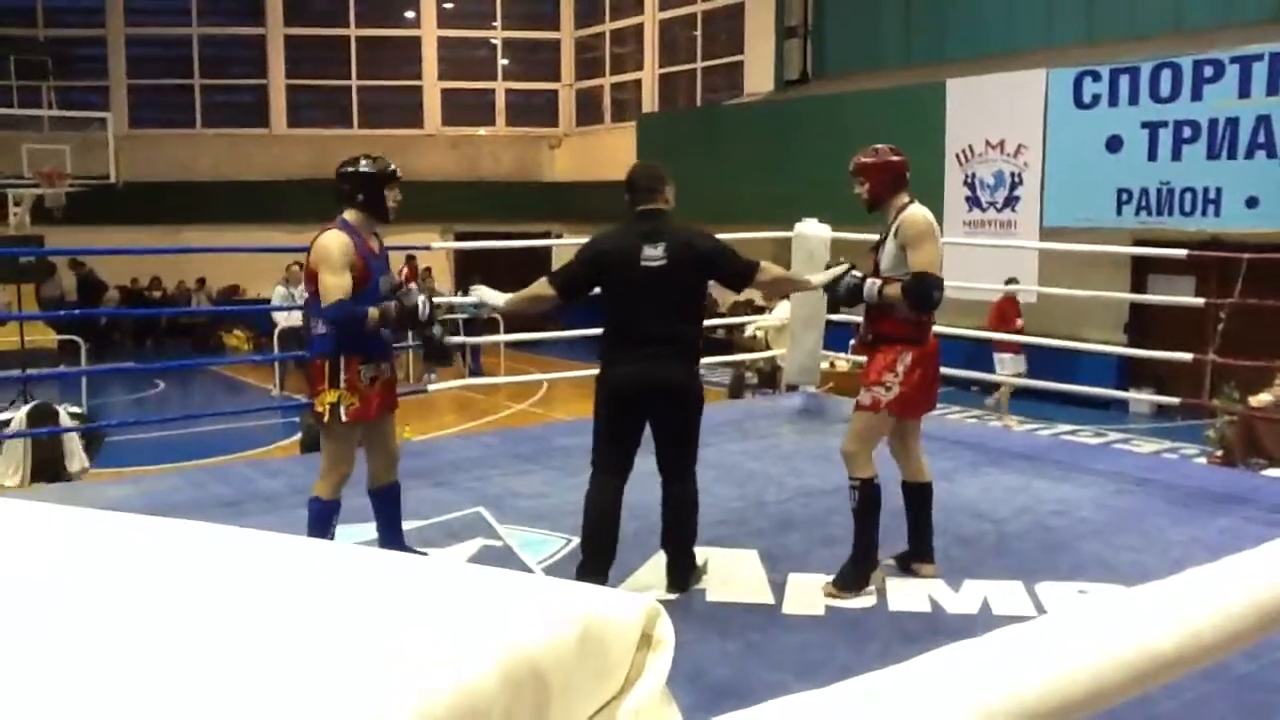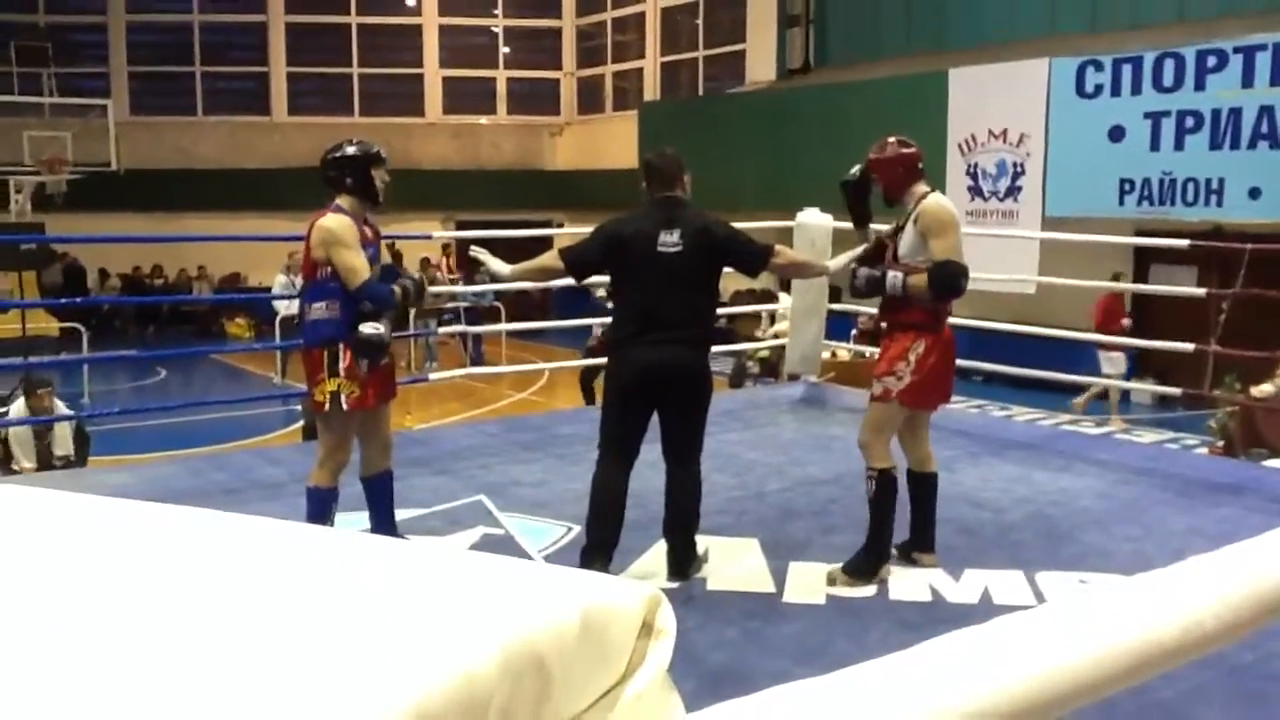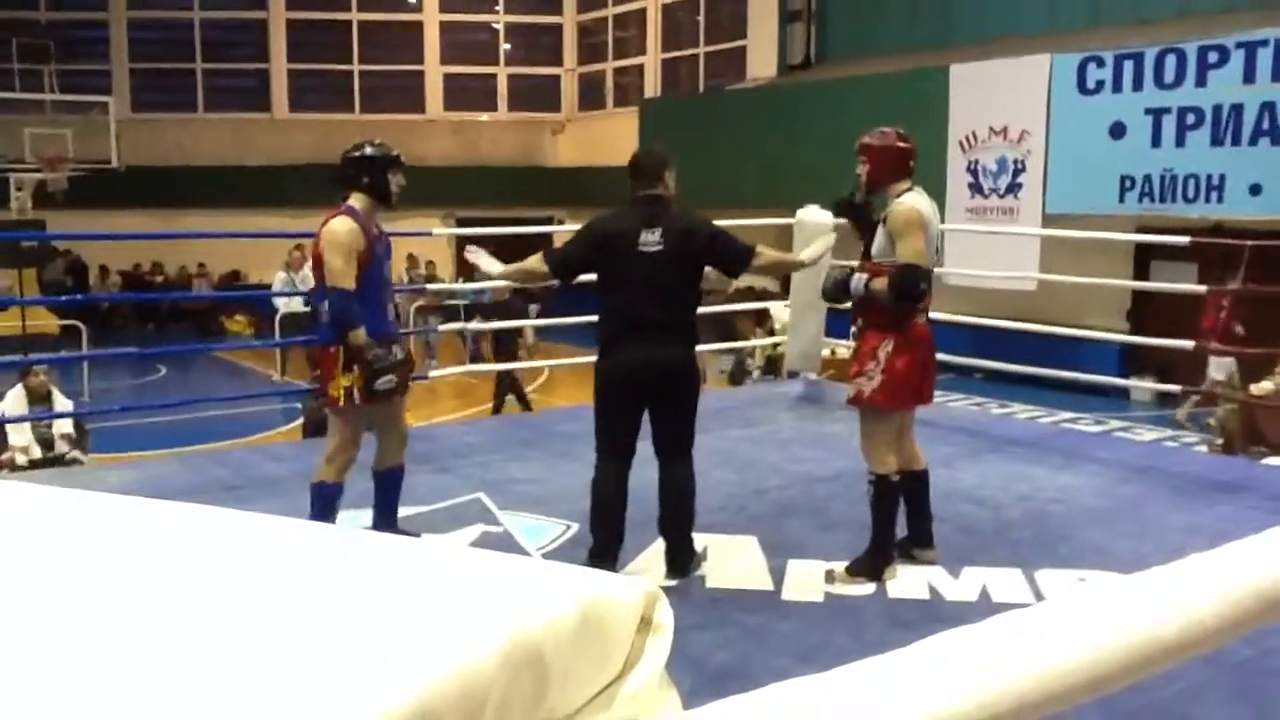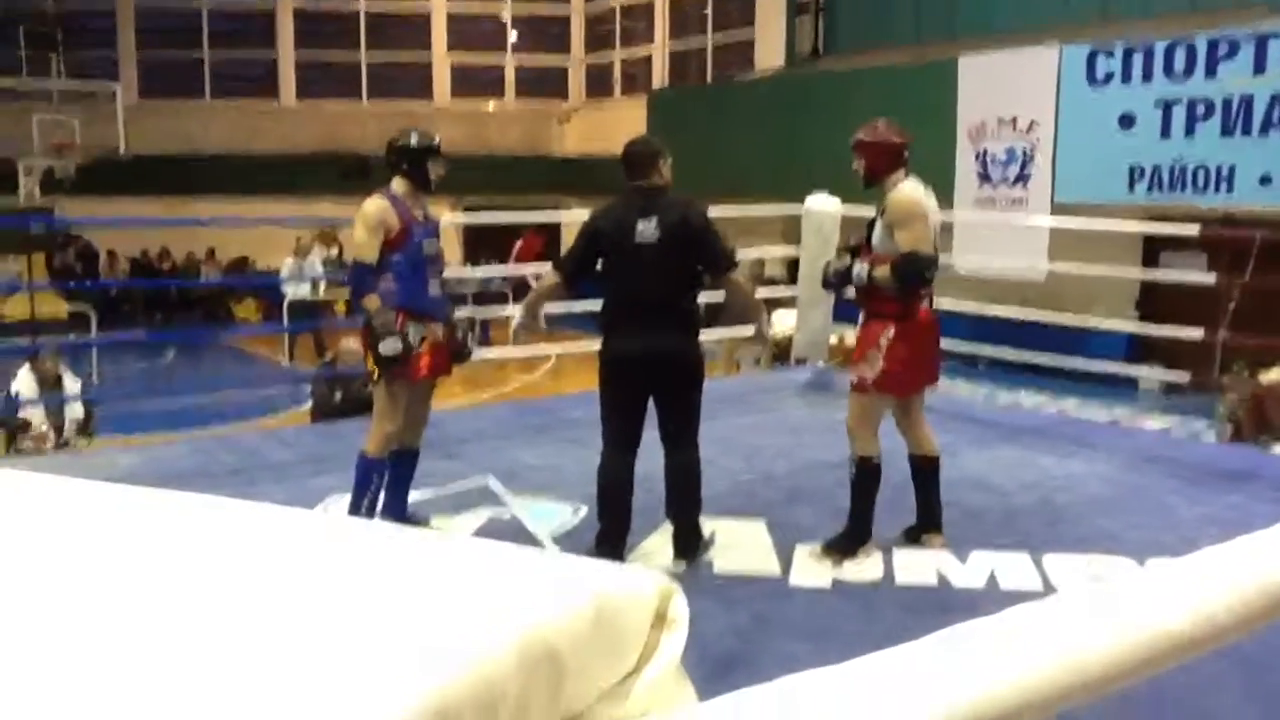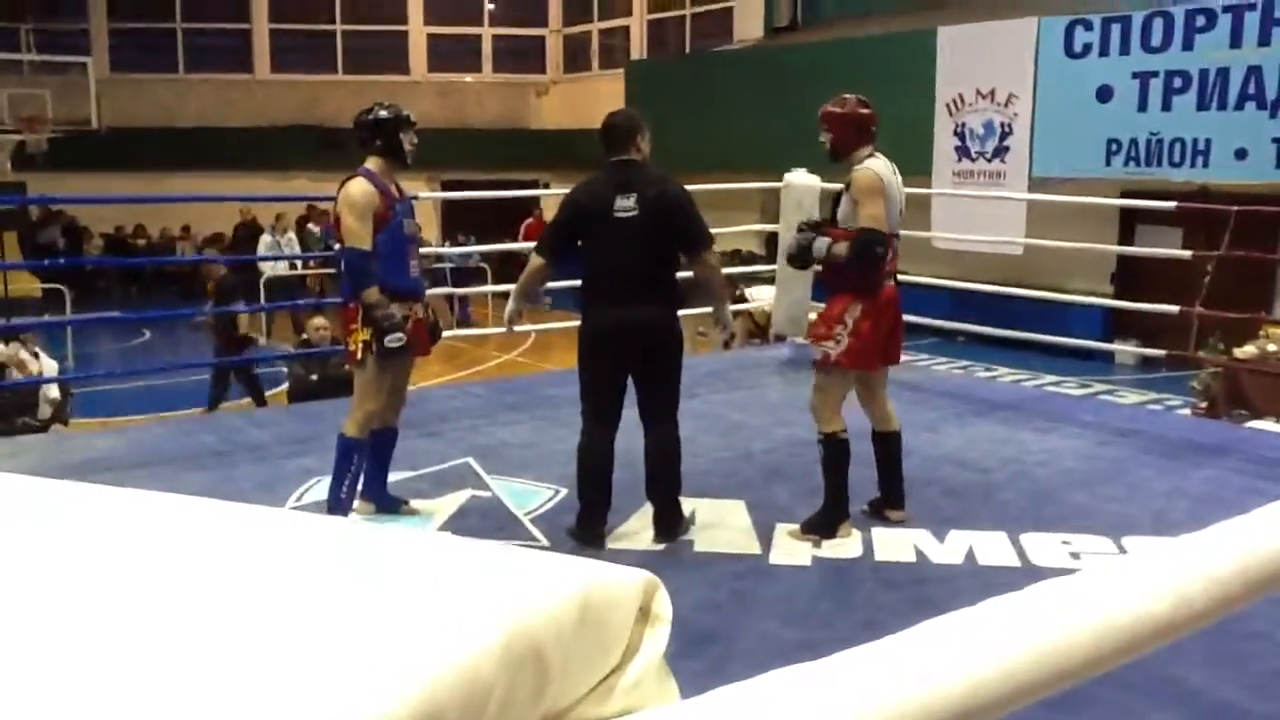
dt=1s
person 1, frame 1
left shoulder: (915, 220)
right shoulder: (898, 222)
left elbow: (926, 293)
left wrist: (866, 289)
right wrist: (859, 283)
left hip: (904, 354)
right hip: (895, 350)
left knee: (855, 449)
right knee: (907, 451)
left ankle: (863, 565)
right ankle: (921, 554)
person 1, frame 2
left shoulder: (935, 210)
right shoulder: (910, 215)
left elbow: (951, 281)
right elbow: (873, 263)
left wrist: (887, 282)
right wrist: (860, 214)
left hip: (919, 342)
right hip: (908, 338)
left knee: (873, 439)
right knee: (914, 441)
left ankle: (874, 556)
right ankle: (921, 543)
person 1, frame 3
left shoulder: (905, 209)
right shoulder: (914, 203)
left elbow: (911, 285)
left wrist: (854, 284)
right wrist: (863, 224)
left hip: (891, 339)
right hip: (905, 335)
left knee: (877, 446)
right knee: (901, 439)
left ankle: (879, 556)
right ankle: (920, 539)
person 1, frame 4
left shoulder: (901, 199)
right shoulder: (915, 193)
left elbow: (916, 272)
left wrist: (858, 273)
right wrist: (864, 261)
left hip: (895, 326)
right hip: (910, 322)
left knee: (861, 427)
right knee: (912, 422)
left ankle: (857, 535)
right ankle: (929, 525)
person 1, frame 5
left shoulder: (865, 175)
right shoulder: (884, 168)
left elbow: (869, 249)
left wrist: (818, 248)
right wrist: (827, 234)
left hip: (858, 302)
right hip: (878, 296)
left knee: (825, 404)
right knee: (875, 400)
left ankle: (834, 514)
right ankle: (892, 500)
person 2, frame 1
left shoulder: (606, 245)
right shoulder: (695, 242)
left elbow: (551, 290)
right elbow: (760, 277)
left wrist: (505, 301)
right wrist: (809, 282)
left hip: (620, 376)
right hip: (678, 376)
left knee: (607, 476)
right knee: (679, 475)
left ankle: (592, 575)
right ankle: (680, 570)
person 2, frame 2
left shoulder: (623, 229)
right shoulder: (710, 230)
left elbow: (561, 261)
right elbow: (777, 259)
left wrist: (509, 271)
right wrist: (828, 267)
left hip: (632, 361)
right hip: (688, 363)
left knee: (613, 460)
right knee: (683, 462)
left ankle: (596, 560)
right ankle: (682, 559)
person 2, frame 3
left shoulder: (605, 228)
right shoulder: (692, 228)
left elbow: (546, 266)
right elbow: (754, 260)
left wrist: (500, 271)
right wrist: (803, 259)
left hip: (619, 361)
right hip: (675, 361)
left knee: (612, 461)
right knee: (676, 459)
left ankle: (603, 559)
right ankle: (680, 557)
person 2, frame 4
left shoulder: (605, 219)
right shoulder: (688, 215)
left elbow: (560, 277)
right elbow: (728, 278)
left wrist: (527, 311)
right wrist: (758, 317)
left hip: (622, 347)
right hip: (677, 346)
left knee: (618, 448)
right knee: (681, 446)
left ankle: (610, 544)
right ankle: (687, 540)
person 2, frame 5
left shoulder: (584, 194)
right shoulder: (667, 191)
left elbow: (543, 259)
right elbow: (703, 259)
left wrist: (518, 300)
right wrist: (721, 305)
left hip: (601, 323)
right hip: (656, 322)
left knee: (598, 426)
right knee: (660, 423)
left ankle: (591, 524)
right ankle: (668, 519)
person 3, frame 1
left shoulder: (374, 240)
right shoulder: (335, 243)
left elbow: (385, 298)
right elbow: (338, 313)
left wrist: (414, 310)
right wrist: (394, 313)
left hip: (374, 366)
right hip: (341, 369)
left knee: (386, 458)
right knee: (336, 470)
left ankle: (393, 545)
person 3, frame 2
left shoulder: (367, 226)
right shoulder: (334, 226)
left elbow: (382, 285)
right elbow: (367, 292)
left wrist: (384, 315)
right wrist: (408, 290)
left hip: (368, 350)
right hip: (336, 354)
left knee: (378, 444)
right knee: (334, 454)
left ankle: (385, 534)
person 3, frame 3
left shoulder: (373, 227)
right shoulder: (342, 228)
right elbow: (340, 304)
left wrist: (392, 350)
right wrist: (370, 357)
left hip: (380, 349)
right hip: (351, 355)
left knee: (395, 437)
right knee: (343, 450)
left ankle: (385, 527)
person 3, frame 4
left shoulder: (425, 215)
right shoulder: (378, 209)
right elbow: (360, 275)
left wrist: (448, 325)
right wrist: (380, 324)
left hip: (427, 331)
right hip: (396, 332)
left knee: (414, 426)
right knee: (387, 429)
left ankle: (395, 510)
right ankle: (359, 519)
person 3, frame 5
left shoulder: (395, 188)
right shoulder: (360, 190)
right elbow: (357, 263)
left wrist: (422, 309)
right wrist: (381, 314)
left hip: (404, 310)
right hip: (377, 315)
left knee: (392, 406)
right knee: (367, 409)
left ankle: (374, 492)
right ankle: (338, 505)
